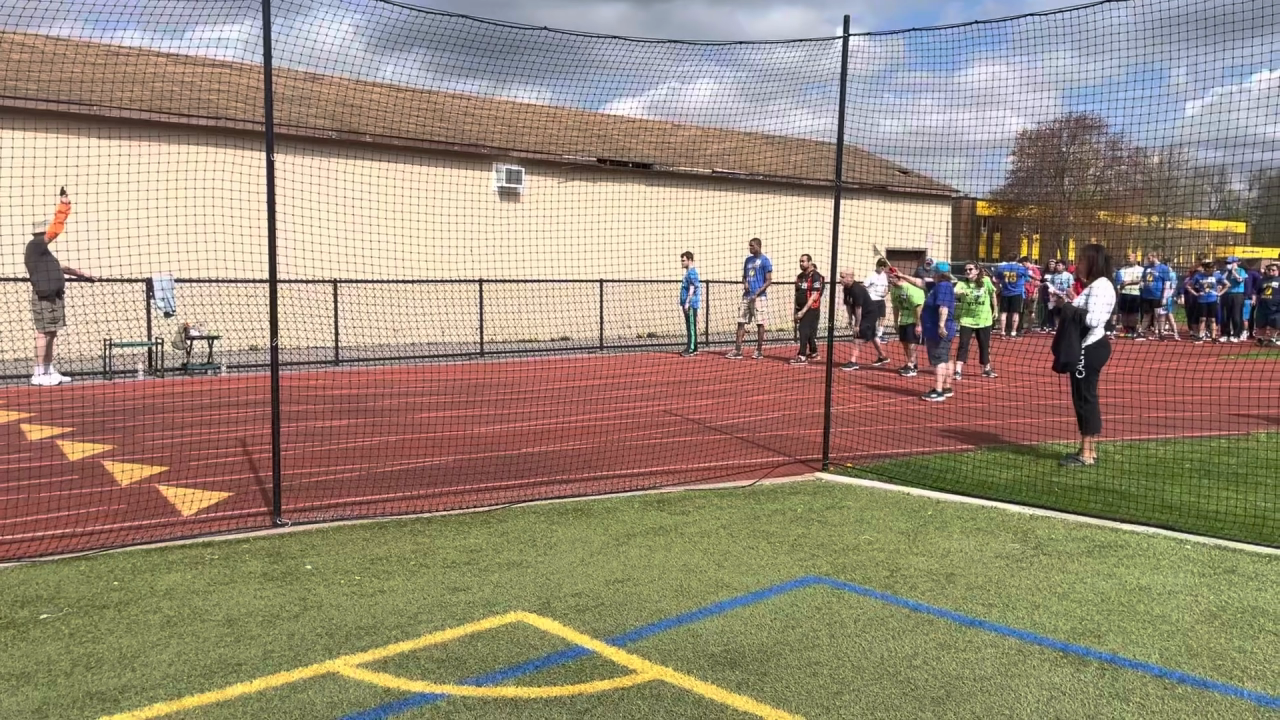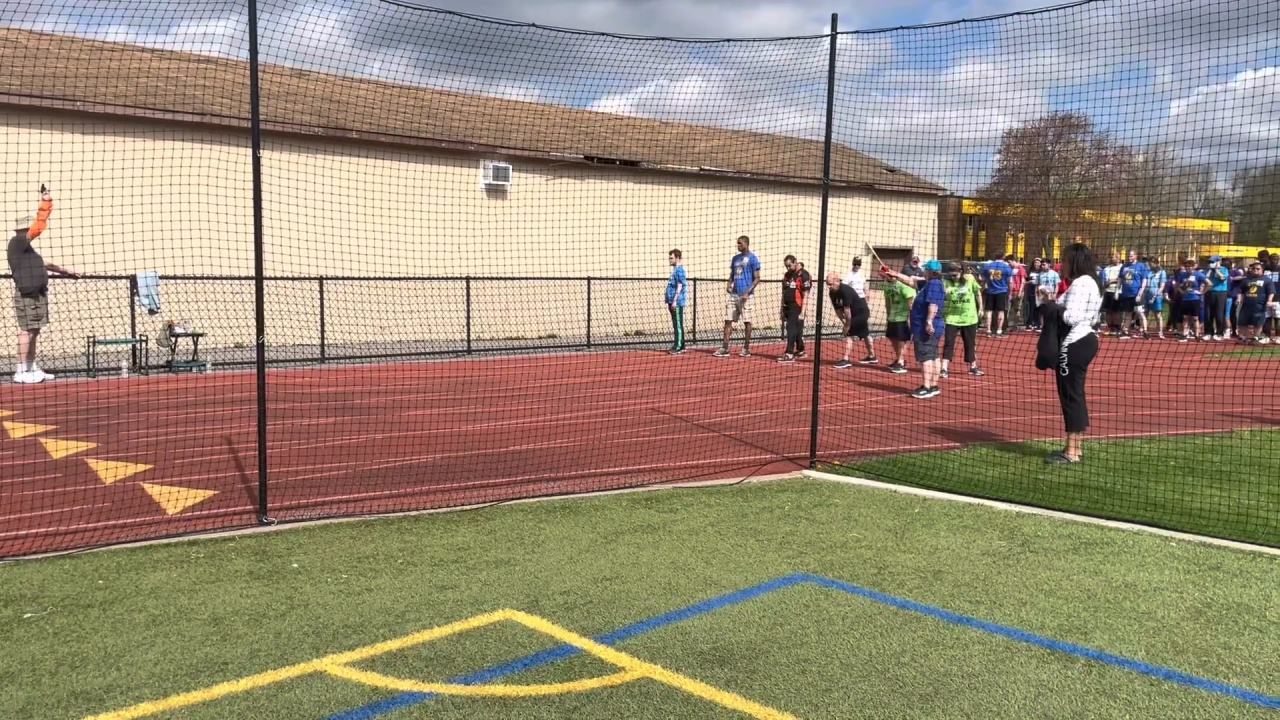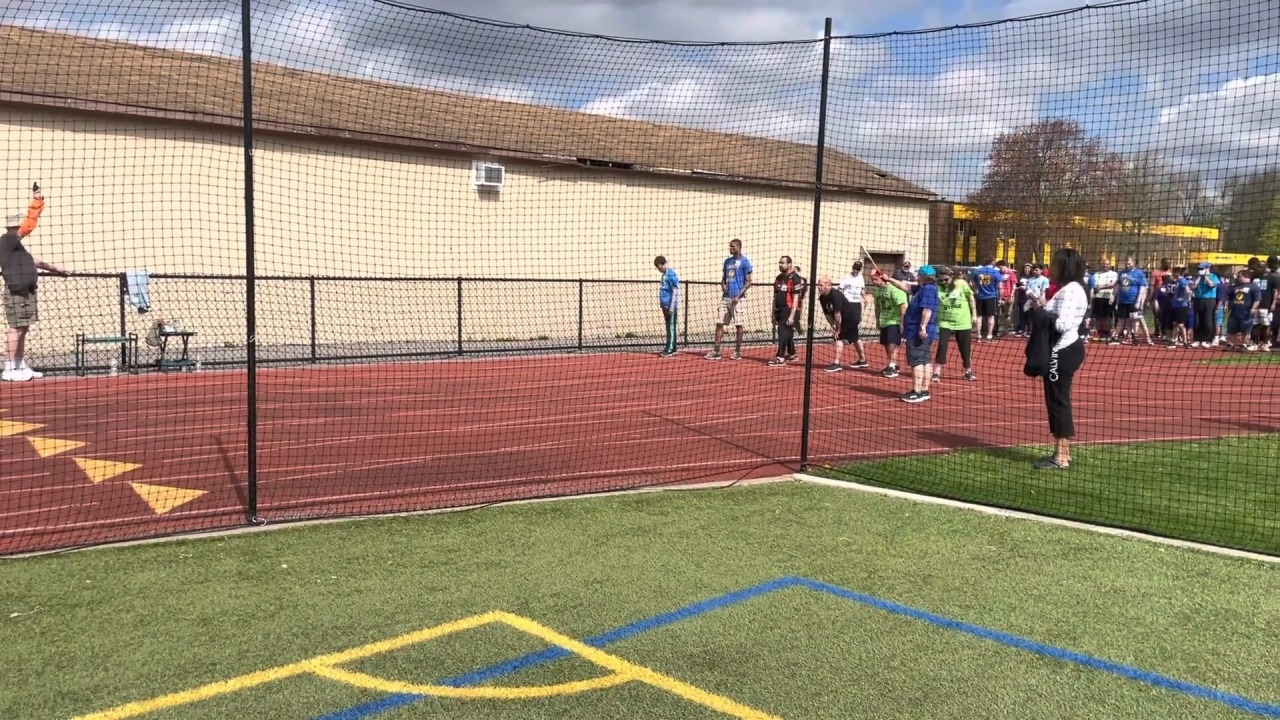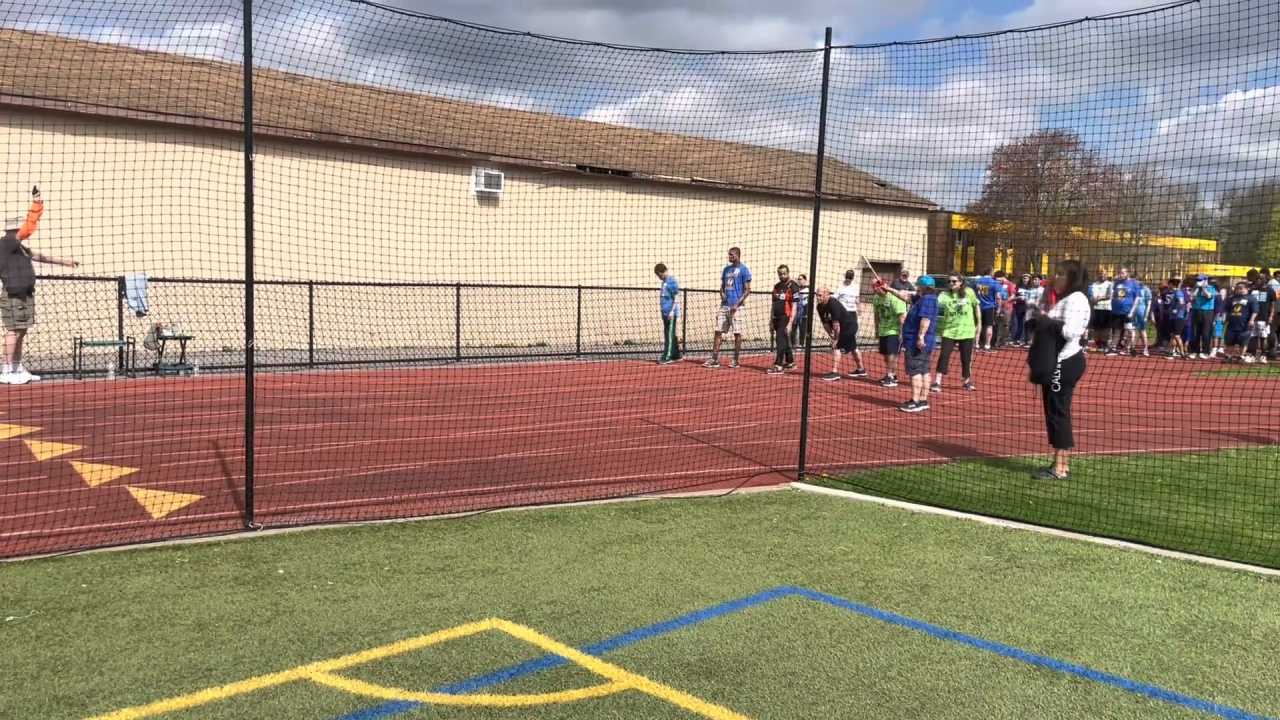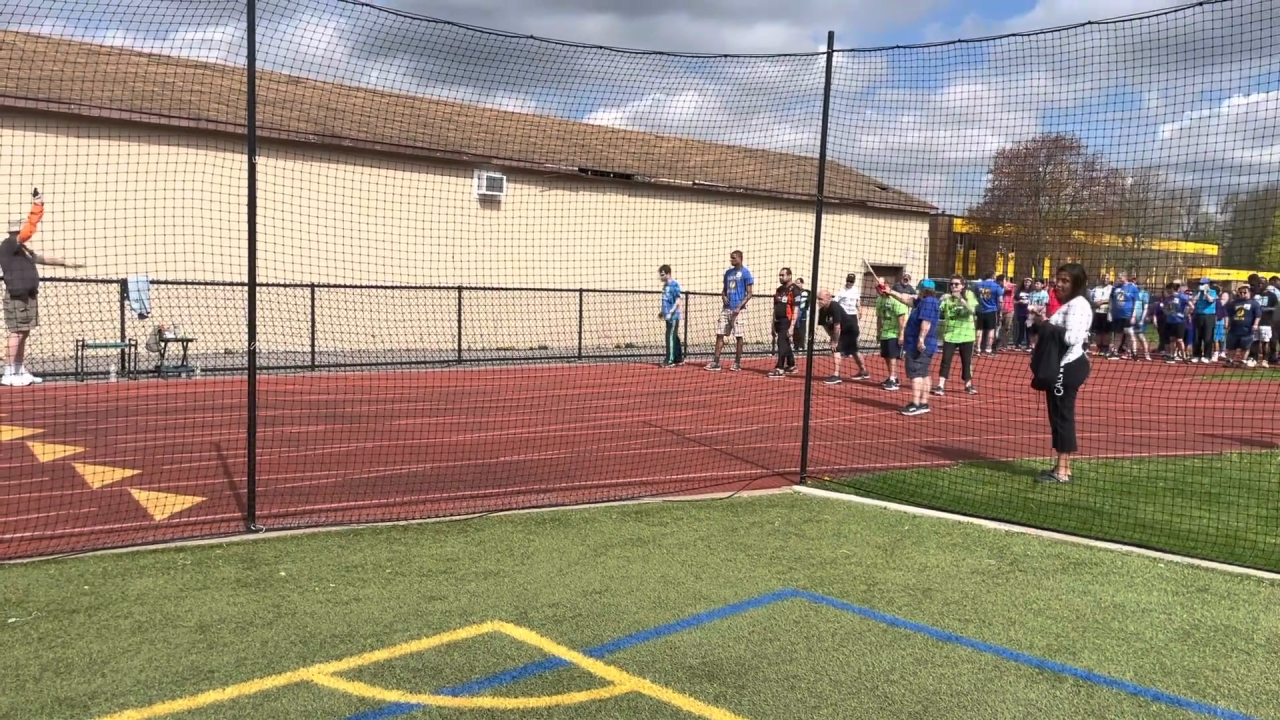
dt=1s
person 1, frame 1
left shoulder: (1100, 286)
right shoulder: (1094, 286)
left elbow: (1093, 319)
left wrist: (1068, 307)
right wrist: (1072, 304)
left hip: (1089, 349)
right hip: (1087, 348)
left knee: (1085, 399)
right knee: (1085, 398)
left ankle: (1087, 454)
right ankle: (1088, 450)
person 1, frame 2
left shoulder: (1080, 284)
right shoulder: (1090, 283)
left elbow: (1071, 316)
right wrist: (1056, 306)
left hip: (1073, 346)
right hip: (1083, 342)
left knee: (1070, 396)
right knee: (1075, 396)
left ankle: (1072, 452)
right ankle: (1075, 447)
person 1, frame 3
left shoulder: (1070, 290)
right shoulder: (1070, 289)
left elbow: (1063, 324)
left wrist: (1040, 312)
right wrist: (1043, 311)
left hip: (1062, 352)
right hip: (1065, 350)
left knee: (1058, 401)
right knee: (1058, 401)
left ankle: (1061, 457)
right ankle: (1063, 453)
person 1, frame 4
left shoulder: (1076, 299)
right shoulder: (1067, 300)
left elbow: (1069, 330)
left wrist: (1043, 319)
right wrist: (1043, 318)
left hip: (1064, 363)
right hip: (1058, 363)
left knee: (1058, 412)
right knee: (1055, 412)
left ankle: (1060, 468)
right ankle: (1061, 464)
person 1, frame 5
left shoulder: (1078, 305)
right shoulder: (1069, 305)
left elbow: (1071, 337)
left wrist: (1044, 324)
right wrist: (1043, 323)
left hip: (1067, 368)
right hip: (1061, 367)
left knee: (1062, 416)
right knee: (1059, 416)
left ankle: (1062, 471)
right ankle: (1063, 468)
person 2, frame 1
left shoulder: (42, 251)
right shoulder: (35, 246)
left elbow: (59, 267)
right elbow: (54, 231)
left wrist: (81, 274)
right wrist: (63, 207)
left hip: (53, 297)
right hip: (44, 297)
left knee: (51, 334)
right knee: (44, 333)
left ankle: (49, 371)
right ankle: (38, 374)
person 2, frame 2
left shoulder: (25, 248)
right shoulder: (17, 243)
left elbow: (42, 263)
right elbow: (37, 228)
left wrist: (64, 270)
right wrist: (45, 204)
left hip: (36, 294)
right hip: (27, 294)
left knee: (34, 331)
right knee: (27, 330)
left ankle: (32, 368)
right ankle: (21, 371)
person 2, frame 3
left shoulder: (16, 244)
left elbow: (31, 260)
right elbow: (28, 226)
left wrist: (53, 268)
right wrist: (36, 203)
left hip: (25, 292)
right hip: (16, 292)
left knee: (22, 329)
left ankle: (20, 365)
person 2, frame 4
left shoulder: (16, 246)
right shoulder: (6, 243)
left elbow: (36, 256)
right elbow: (27, 230)
left wrist: (63, 261)
right wrist: (36, 206)
left hip: (23, 294)
right hip: (14, 295)
left knee: (21, 332)
right knee: (14, 331)
left ankle: (18, 369)
right ankle: (7, 371)
person 2, frame 5
left shoulder: (21, 248)
left elbow: (41, 258)
right elbow: (27, 231)
left wrist: (66, 263)
right wrist: (37, 207)
left hip: (27, 296)
right hip: (17, 297)
left knee: (23, 333)
right knee: (16, 333)
left ankle: (20, 370)
